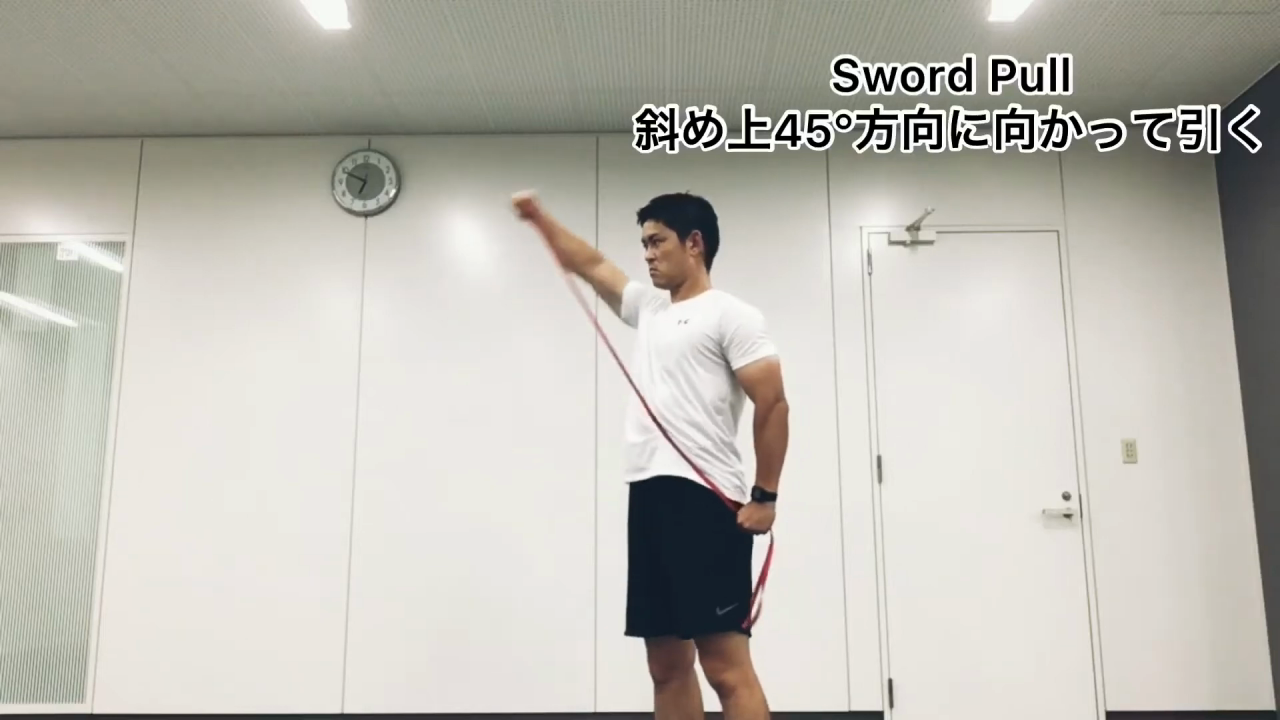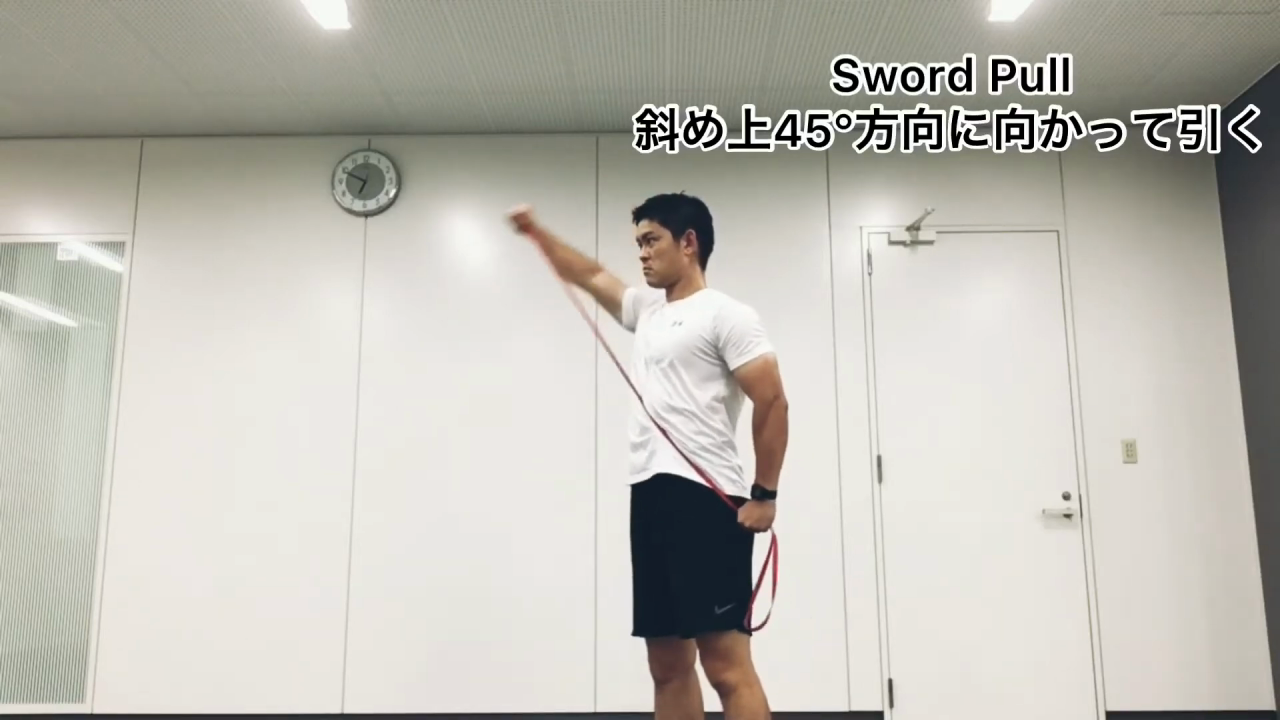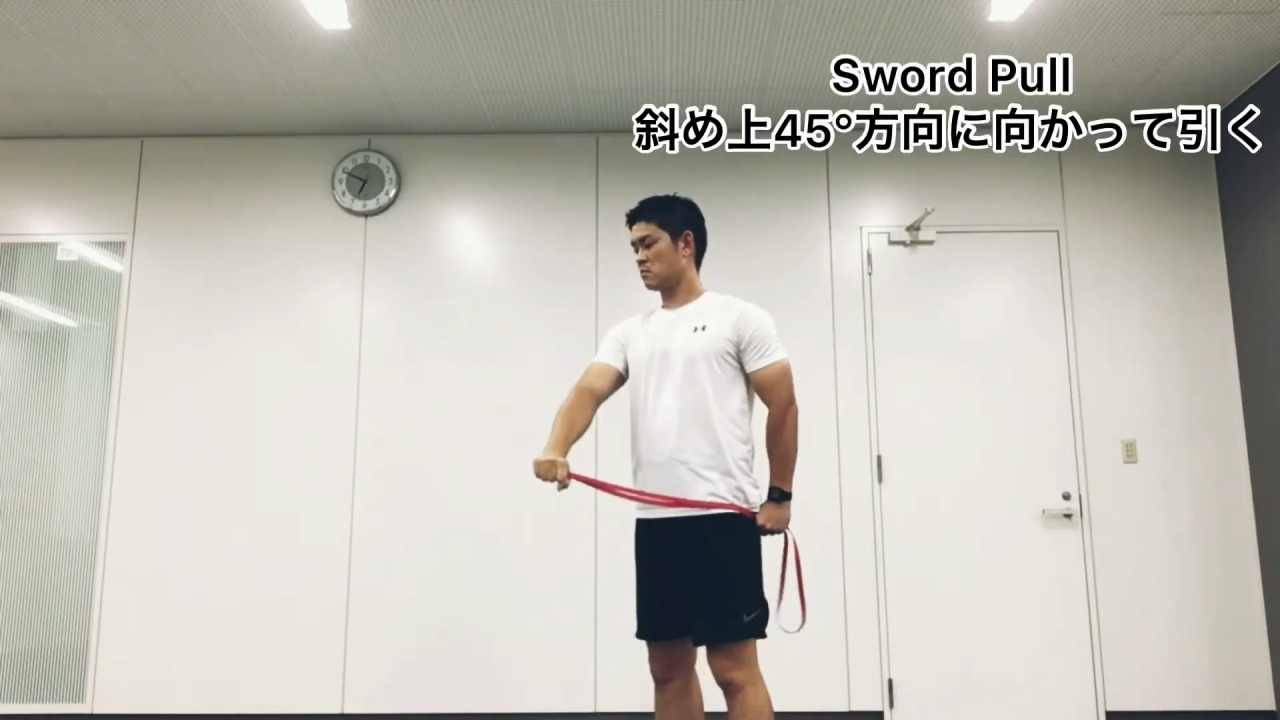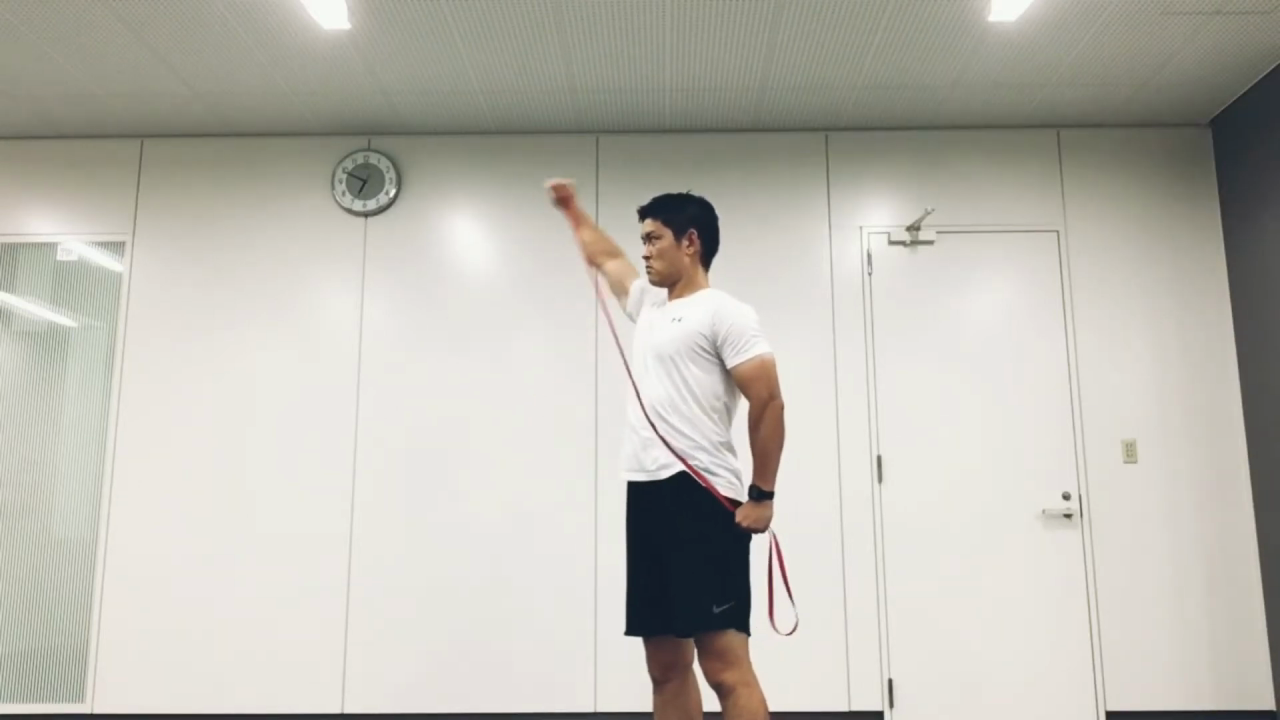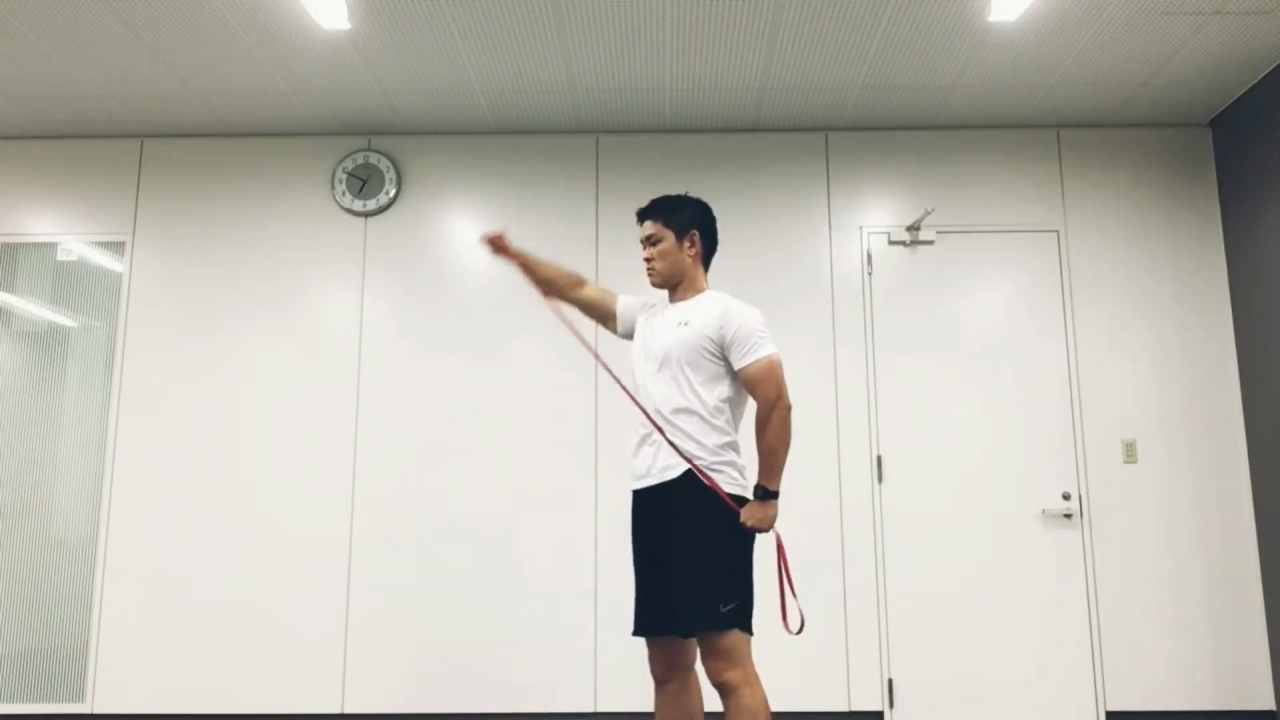
dt=1s
person 1, frame 1
left shoulder: (730, 316)
right shoulder: (650, 308)
left elbow: (773, 405)
right elbow: (591, 265)
left wrist: (764, 496)
right wrist: (539, 218)
left hip: (704, 501)
right hip: (649, 498)
left knee: (726, 664)
right knee: (667, 663)
person 1, frame 2
left shoulder: (724, 314)
right shoulder: (648, 309)
left elbow: (772, 404)
right elbow: (589, 274)
left wrist: (764, 494)
right wrist: (536, 232)
left hip: (704, 502)
right hip: (652, 498)
left knee: (726, 663)
right knee: (667, 663)
person 1, frame 3
left shoulder: (739, 319)
right shoulder: (628, 333)
left elbow: (783, 407)
right elbow: (588, 391)
left wrist: (779, 496)
right wrist: (556, 449)
left hip: (722, 517)
right hip: (654, 521)
left knee: (733, 668)
right knee: (668, 667)
person 1, frame 4
left shoulder: (723, 314)
right shoulder: (650, 307)
left elbow: (769, 403)
right elbow: (604, 258)
left wrist: (761, 495)
right wrist: (572, 208)
left hip: (701, 501)
right hip: (646, 497)
left knee: (725, 664)
right knee: (666, 664)
person 1, frame 5
left shoulder: (730, 316)
right shoulder: (646, 315)
left elbow: (776, 404)
right elbow: (575, 289)
left wrist: (767, 495)
right wrist: (514, 252)
left hip: (706, 502)
right hip: (652, 501)
left knee: (728, 663)
right knee: (669, 663)
